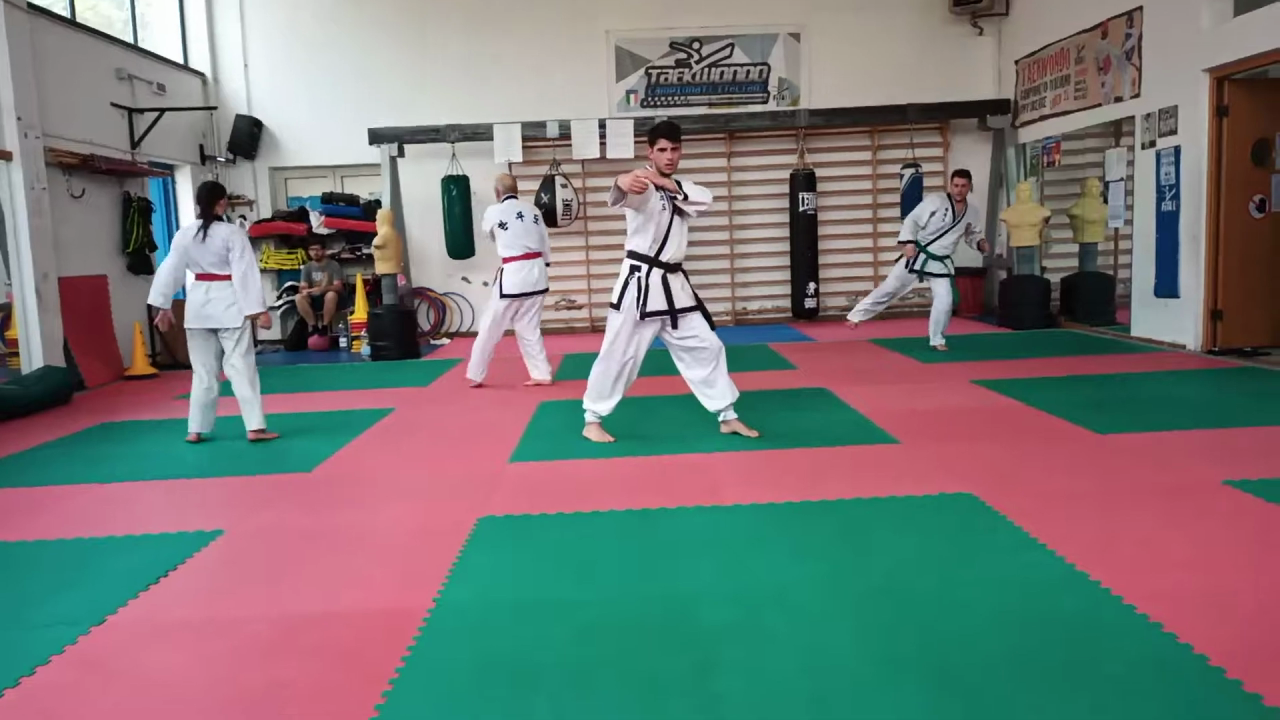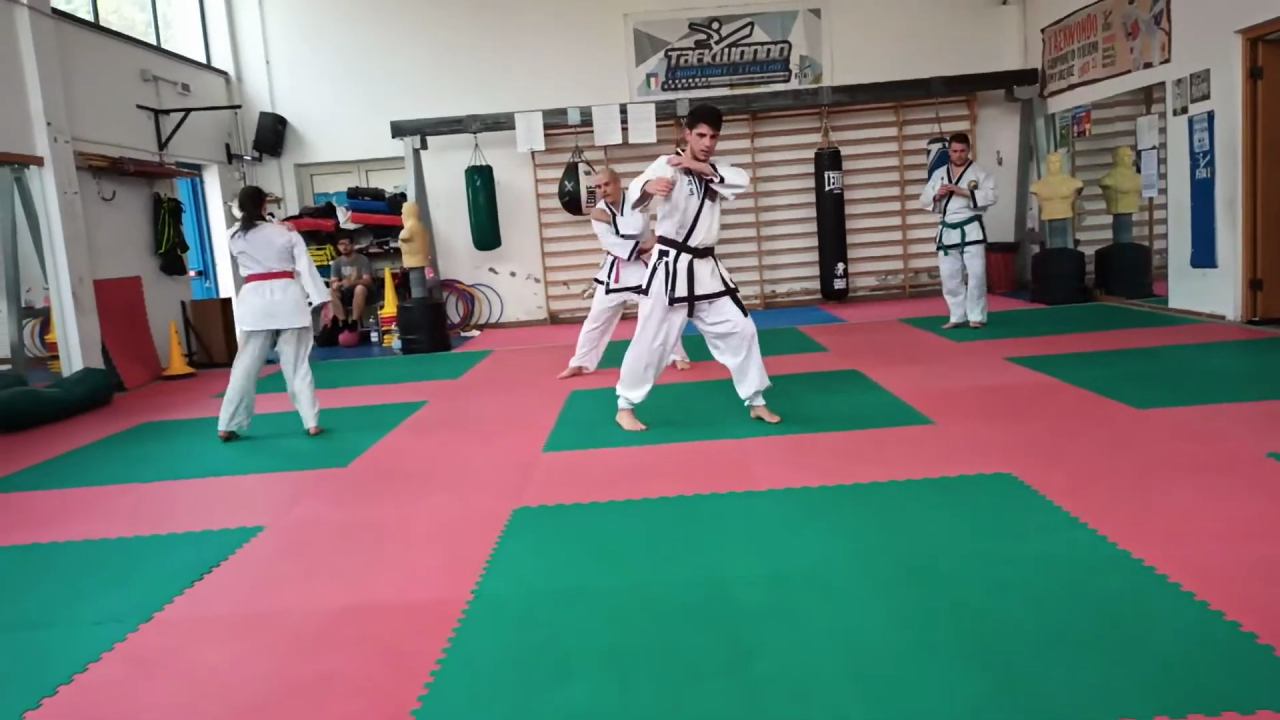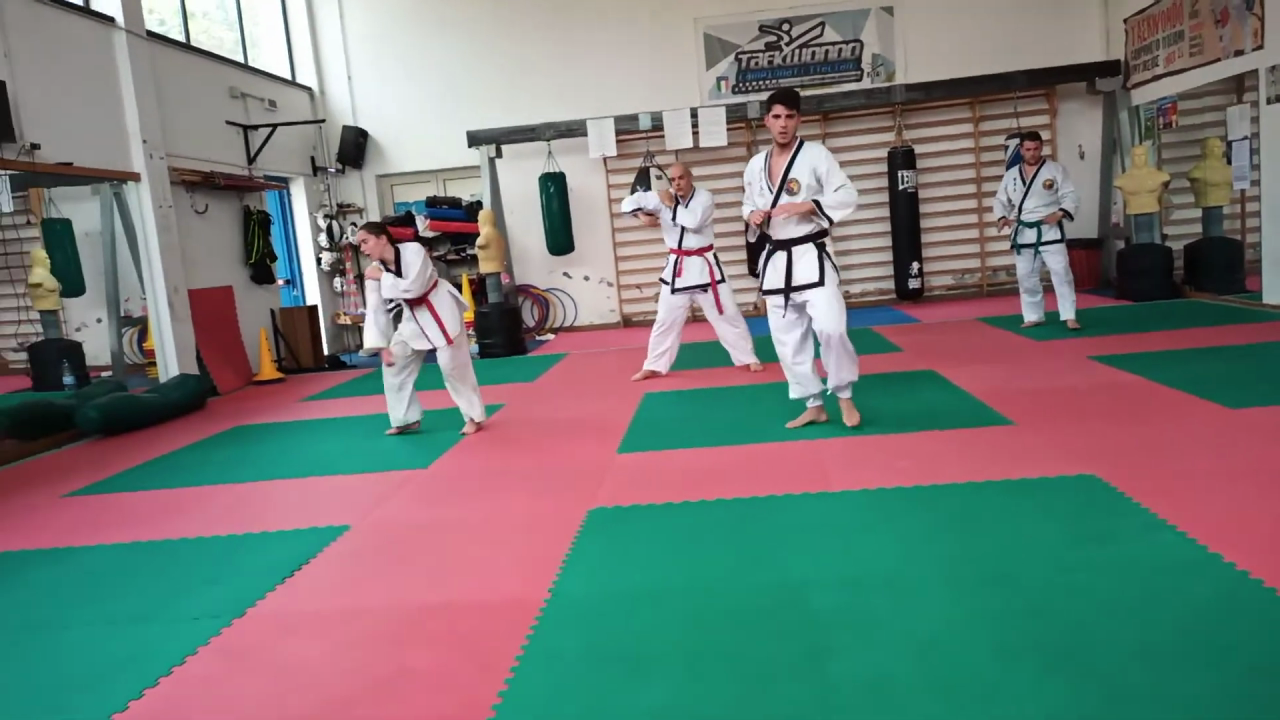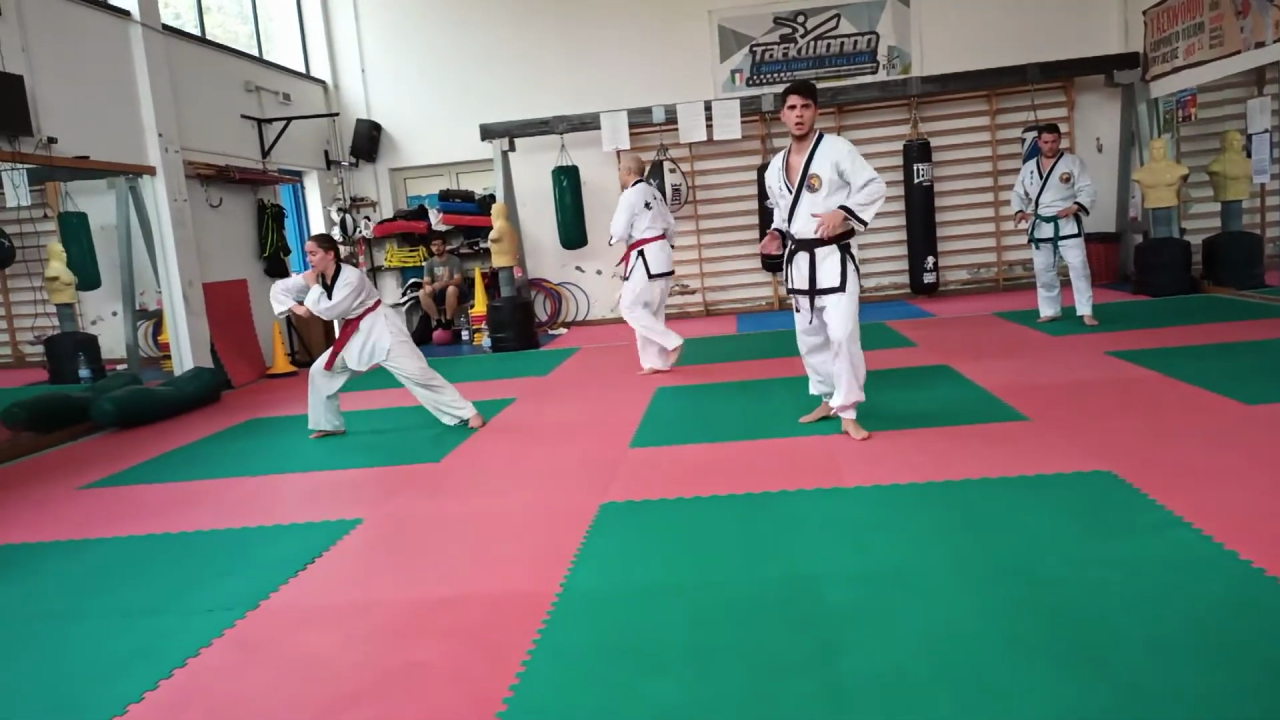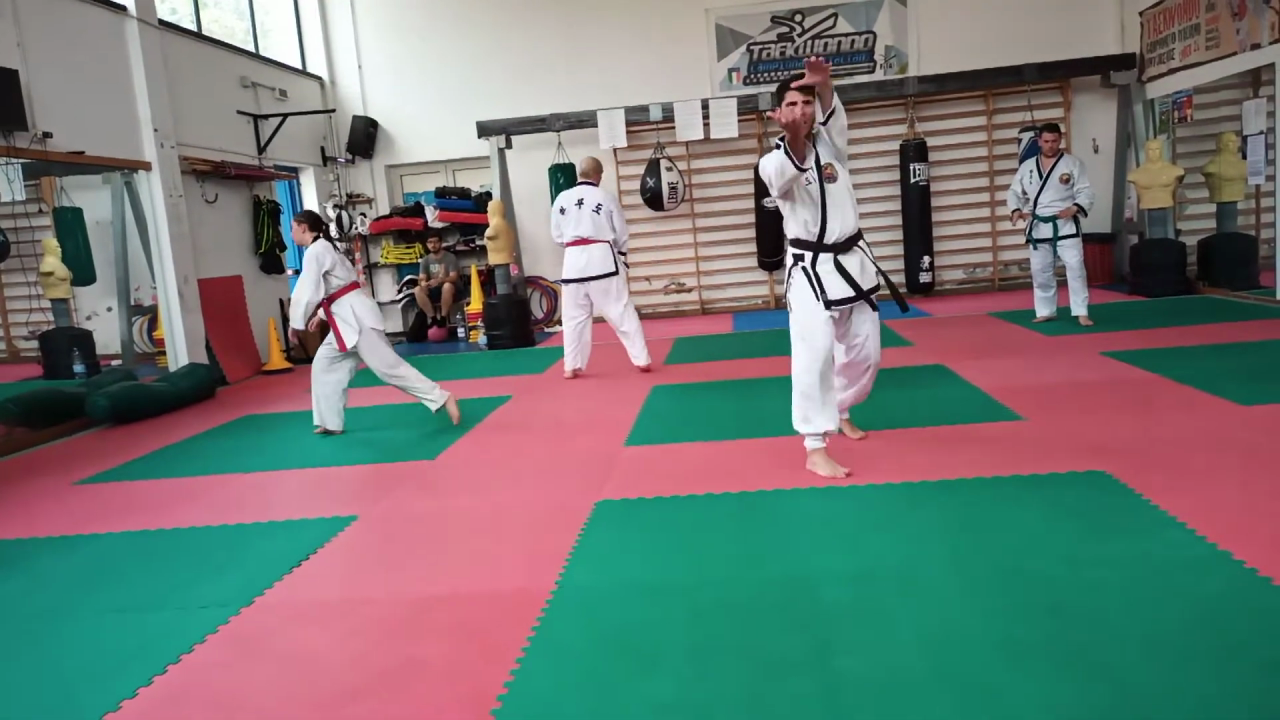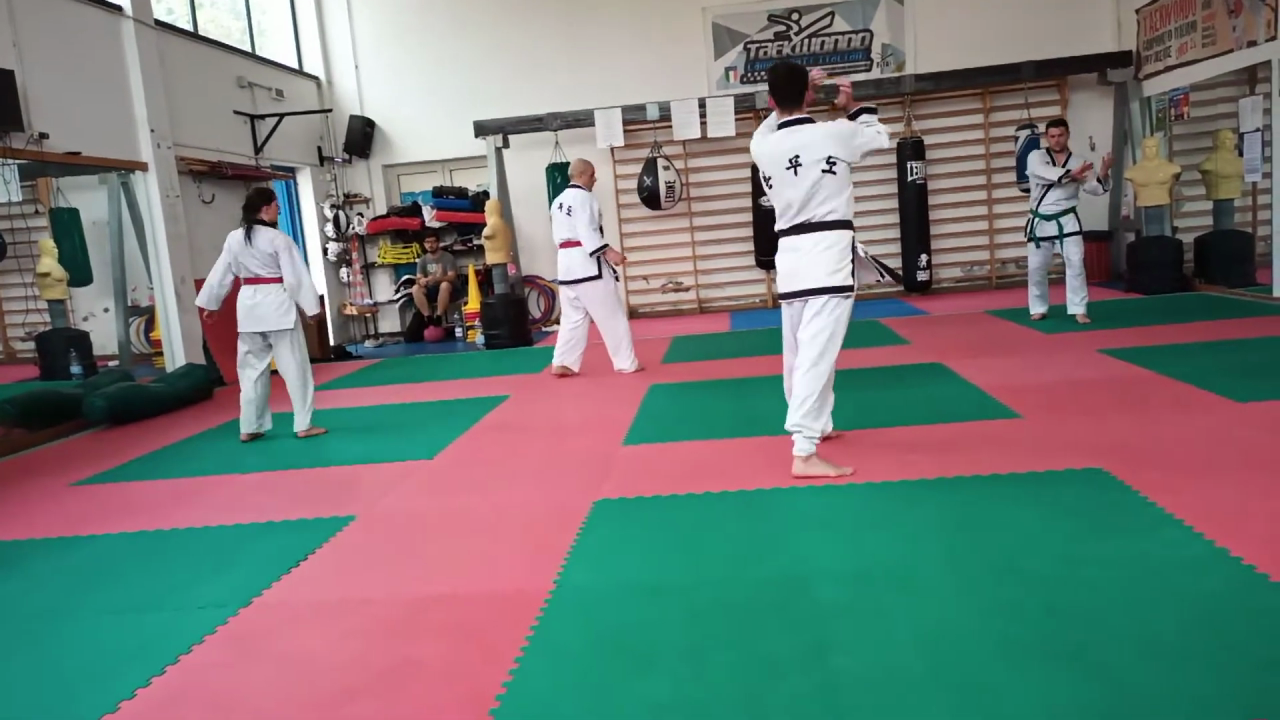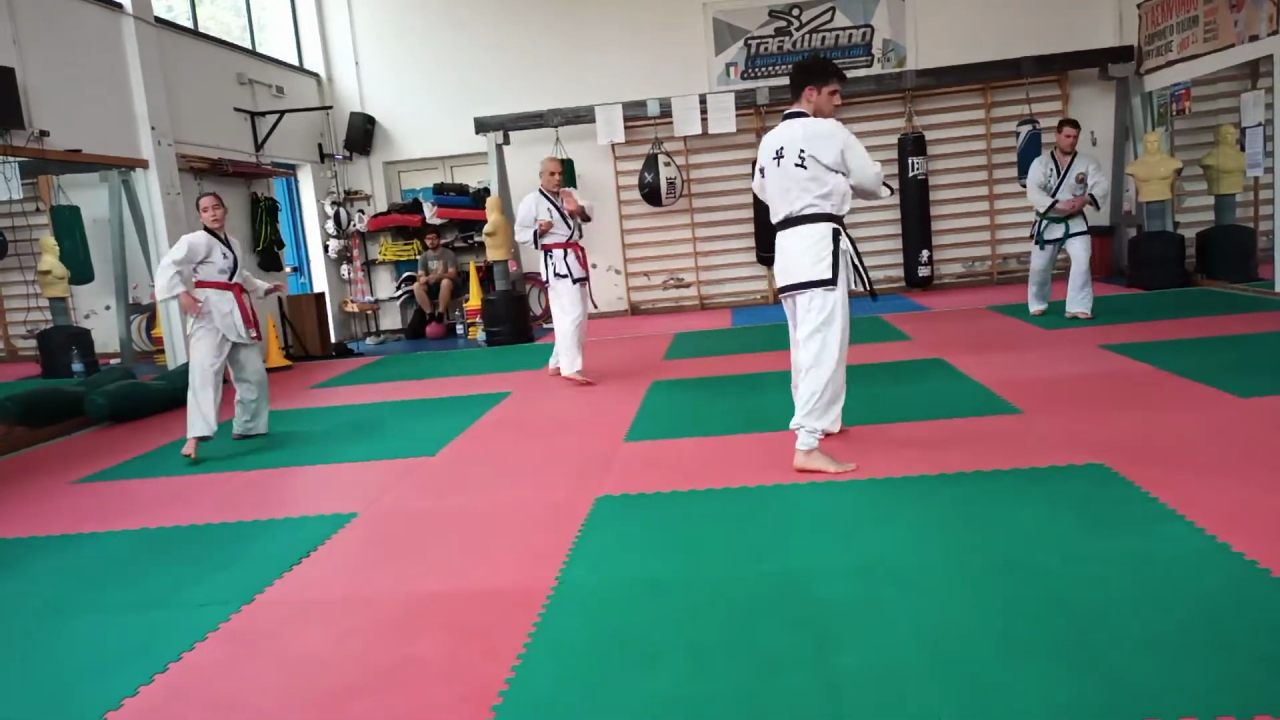
dt=0.7s
person 1, frame 1
left shoulder: (676, 186)
right shoulder: (644, 184)
left elbow: (705, 200)
right elbow: (623, 196)
left wrist: (669, 184)
right wrist: (622, 183)
left hip: (673, 282)
right hip: (641, 281)
left knee: (706, 346)
right knee: (619, 354)
left ankle: (727, 416)
right ankle: (592, 420)
person 1, frame 2
left shoulder: (714, 169)
right shoulder: (667, 166)
left elbow: (741, 182)
right elbow: (636, 194)
left wrist: (704, 169)
right wrist: (649, 187)
left hip: (707, 268)
right hip: (672, 267)
left knee: (740, 330)
right knee: (652, 341)
left ankle: (755, 401)
right ankle: (626, 407)
person 1, frame 3
left shoulder: (816, 155)
right shoulder: (756, 165)
left elbow: (847, 195)
right elbow: (749, 204)
left wrist: (807, 206)
right wrist: (752, 216)
left hip: (811, 256)
right hip: (775, 261)
left knee: (831, 328)
right knee: (787, 341)
left ankle: (843, 394)
right ankle: (813, 405)
person 1, frame 4
left shoulder: (837, 148)
right shoulder: (776, 166)
left elbow: (875, 187)
left wrist: (842, 213)
right wrist: (777, 234)
left hip: (833, 258)
right hip: (799, 260)
left knee: (842, 333)
right knee: (809, 337)
left ankle: (848, 412)
right ankle: (828, 399)
person 1, frame 5
left shoulder: (831, 140)
right shoulder: (772, 161)
left elbow: (832, 112)
right elbow: (785, 179)
left wrist: (824, 85)
right wrist: (795, 139)
left hip: (853, 260)
right hip: (810, 270)
left knee: (865, 351)
right knee: (814, 354)
left ankle: (839, 413)
right ankle: (816, 448)
person 1, frame 6
left shoulder: (763, 144)
right shoulder: (837, 132)
right elbow: (878, 136)
left wrist: (788, 111)
right wrist: (851, 104)
left hip: (791, 254)
right hip: (829, 252)
left knee: (800, 350)
right knee: (818, 352)
left ankle: (811, 425)
right ankle: (805, 453)
person 1, frame 7
left shoulder: (769, 141)
right shoulder: (828, 132)
left elbow: (762, 188)
right elbow: (870, 179)
right wrist: (845, 183)
left hip: (787, 246)
right hip: (819, 245)
left knee: (808, 344)
right knee: (823, 347)
left ankle: (817, 420)
right ankle: (807, 447)
person 2, frame 1
left shoulder: (184, 235)
right shoulder: (233, 233)
left elbow: (169, 271)
right elbow: (246, 273)
left wrist: (163, 306)
right wrist: (259, 309)
left hip: (198, 304)
right hip: (230, 304)
left knee: (204, 371)
right knee: (241, 366)
left ankle: (196, 429)
right ankle: (255, 427)
person 2, frame 2
left shoulder: (234, 237)
right shoulder: (287, 233)
right elbow: (306, 268)
right wrist: (322, 299)
left hip: (255, 303)
right hip: (290, 301)
left knee: (245, 367)
right knee: (298, 367)
left ankle: (229, 425)
right ankle: (311, 422)
person 2, frame 3
left shoulder: (414, 250)
right shoulder: (376, 271)
left elbow: (414, 288)
right elbow: (376, 310)
left wrist: (382, 277)
right wrist: (381, 346)
left hip: (441, 309)
right hip: (413, 316)
left knee: (452, 365)
right knee: (394, 366)
left ankle: (474, 416)
right ankle: (406, 420)
person 2, frame 4
left shoulder: (352, 277)
right shoulder: (314, 278)
left elbow: (330, 311)
right elbow: (278, 289)
left wrist: (314, 288)
right wrist: (295, 307)
left hip: (381, 329)
right hip: (354, 334)
left knee: (417, 373)
right knee: (320, 372)
left ankle: (467, 412)
right ankle: (329, 425)
person 2, frame 5
left shoulder: (314, 251)
right shoulder: (325, 249)
left elbow: (307, 294)
left wrist: (296, 324)
right wrist: (322, 317)
left hip: (355, 315)
right hip: (346, 317)
left knee: (387, 366)
right knee: (324, 365)
left ankle: (441, 398)
right ankle: (330, 422)
person 2, frame 6
left shoulder: (234, 239)
right shoulder: (277, 238)
left elbow: (220, 275)
right elbow: (296, 277)
left wrist: (208, 304)
right wrist: (311, 307)
left hip: (249, 304)
right hip: (278, 304)
left knee: (253, 369)
right knee: (295, 366)
left ankle: (251, 427)
right ankle: (304, 424)
person 2, frame 7
left shoulder: (231, 243)
right shoulder: (197, 241)
right elbow: (171, 263)
left wrist: (265, 288)
right wrist: (182, 292)
left hip: (235, 312)
right hip: (209, 312)
left knee: (253, 373)
right knee: (205, 372)
left ankle: (248, 425)
right ankle: (196, 435)
person 3, frame 1
left shoulder: (494, 211)
right shoulder: (532, 210)
left elbow: (490, 233)
right elbow: (545, 244)
left hip: (512, 275)
right hip: (535, 272)
left knee: (490, 329)
right knee: (529, 329)
left ankle: (475, 375)
right ankle: (541, 374)
person 3, frame 2
right shoulder: (599, 213)
left elbow: (637, 228)
right elbow: (612, 244)
left wrist: (611, 219)
right wrist: (637, 247)
left hip: (643, 265)
right hip: (617, 270)
right knee: (597, 318)
left ankle: (677, 356)
right ankle: (580, 363)
person 3, frame 3
left shoulder: (704, 197)
right shoulder: (661, 198)
left elbow: (693, 220)
right elbow: (628, 203)
left wrist: (671, 205)
right wrist: (641, 214)
left hip: (705, 265)
right hip: (677, 267)
left knee: (727, 313)
right knee: (666, 319)
left ankle: (748, 358)
right ankle: (653, 366)
person 3, frame 4
left shoulder: (630, 195)
right shoulder: (654, 193)
left elbow: (619, 233)
right elbow: (670, 226)
left wrist: (615, 239)
left hip: (646, 257)
right hip: (661, 253)
left knee: (631, 309)
right knee: (650, 312)
left ankle: (672, 343)
right ankle: (656, 362)
person 3, frame 5
left shoulder: (562, 199)
right shoulder: (606, 198)
left elbow: (556, 235)
right elbow: (621, 231)
right wrist: (620, 251)
left hip: (574, 261)
right hip: (602, 258)
left knee: (574, 317)
right knee: (622, 311)
left ankle: (571, 367)
right ankle: (641, 359)
person 3, frame 6
left shoulder: (559, 201)
right shoulder: (583, 197)
right elbow: (587, 230)
right wrist: (606, 250)
left hip: (566, 261)
right hip: (588, 263)
left knee: (573, 316)
right knee: (611, 314)
left ankle: (562, 363)
right ankle: (626, 363)
person 3, frame 7
left shoulder: (569, 195)
right shoulder: (531, 201)
left elbow: (586, 210)
right elbow: (520, 234)
left wrist: (579, 209)
right wrist: (540, 231)
left hip: (572, 259)
right hip: (555, 262)
left knee: (576, 314)
right knee: (571, 313)
left ankle: (558, 363)
right ankle: (569, 367)
person 4, frame 1
left shoulder: (973, 212)
right shoulder: (935, 200)
left elbow: (973, 234)
right elbow: (912, 221)
left wrist: (980, 243)
right wrist: (908, 242)
left hip: (940, 263)
right hip: (917, 256)
left knee: (944, 302)
right knee: (890, 287)
left ankle: (937, 340)
right ankle: (857, 315)
person 4, frame 2
left shoulder: (979, 171)
right shoulder: (939, 174)
left elbow: (990, 195)
right elbow: (924, 199)
left wrist: (963, 191)
right wrist: (936, 196)
left hip: (971, 230)
right hip: (947, 232)
left knee: (977, 274)
right knee: (949, 277)
left ankle: (975, 316)
right ankle: (957, 317)
person 4, frame 3
left shoulder: (1055, 169)
right shoulder: (1011, 175)
left elbow: (1070, 196)
right elbow: (1001, 200)
left wrist: (1060, 213)
right wrist: (1002, 217)
left hip: (1049, 230)
right hip: (1023, 233)
left knee: (1061, 271)
right knee: (1026, 277)
left ankle: (1070, 317)
right ankle: (1033, 316)
person 4, frame 4
left shoulder: (1073, 162)
right shoulder: (1028, 167)
left elbow: (1087, 191)
right elbow: (1018, 194)
left wrist: (1075, 207)
right wrist: (1019, 211)
left hip: (1067, 225)
right hip: (1040, 227)
left knee: (1078, 266)
right knee: (1043, 271)
left ankle: (1086, 312)
right ankle: (1050, 311)
person 4, frame 5
left shoulder: (1073, 163)
right shoulder: (1027, 166)
left elbow: (1086, 192)
right elbow: (1015, 192)
left wrist: (1075, 208)
right wrist: (1016, 210)
left hip: (1065, 225)
right hip: (1038, 226)
left knee: (1075, 267)
right knee: (1040, 271)
left ankle: (1081, 312)
right ankle: (1045, 311)
person 4, frame 6
left shoulder: (1079, 162)
right shoulder: (1036, 157)
left elbow: (1094, 188)
right elbow: (1042, 171)
left wrist: (1103, 173)
right wrist: (1071, 173)
left hip: (1067, 221)
right hip: (1040, 222)
left knee: (1075, 264)
right knee: (1036, 267)
left ankle: (1079, 310)
right ankle: (1039, 309)
person 4, frame 7
left shoulder: (1087, 162)
right shoulder: (1041, 163)
left elbow: (1102, 185)
right elbow: (1034, 190)
left wrist: (1087, 200)
right wrist: (1057, 205)
left hip: (1075, 224)
right hip: (1047, 224)
left knee: (1081, 263)
right knee: (1039, 268)
left ankle: (1077, 307)
right ankle: (1037, 304)
